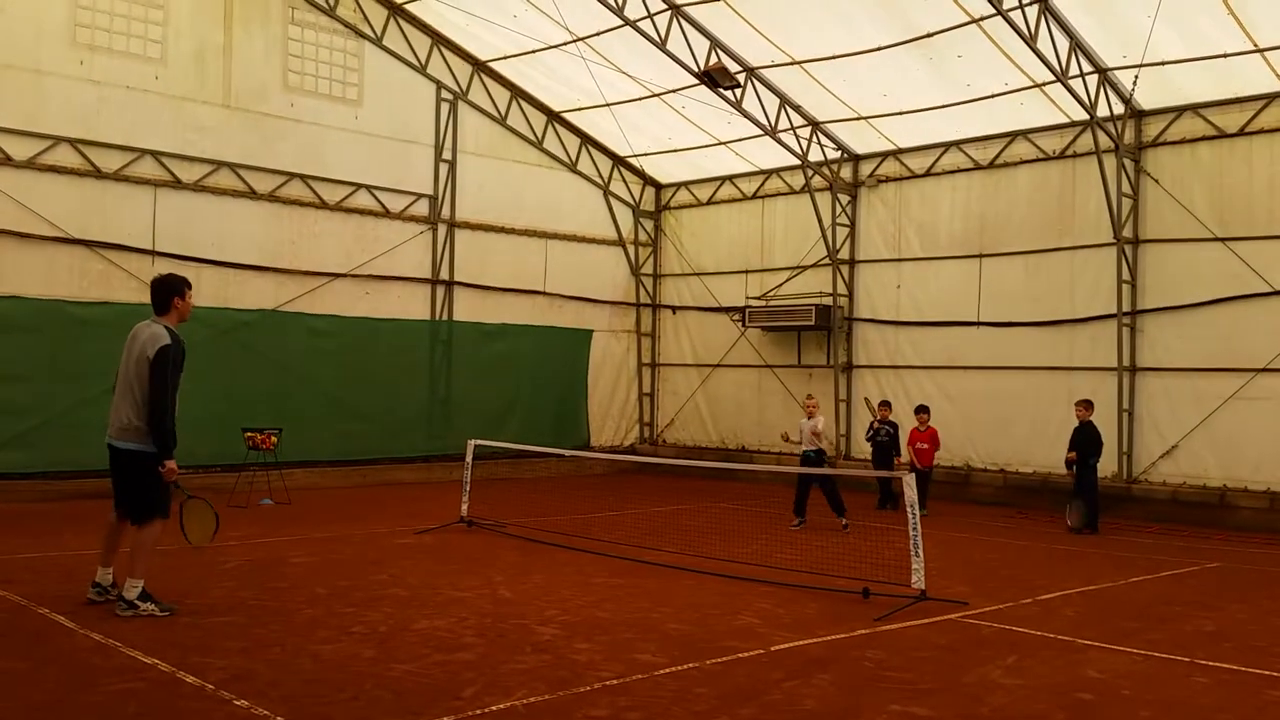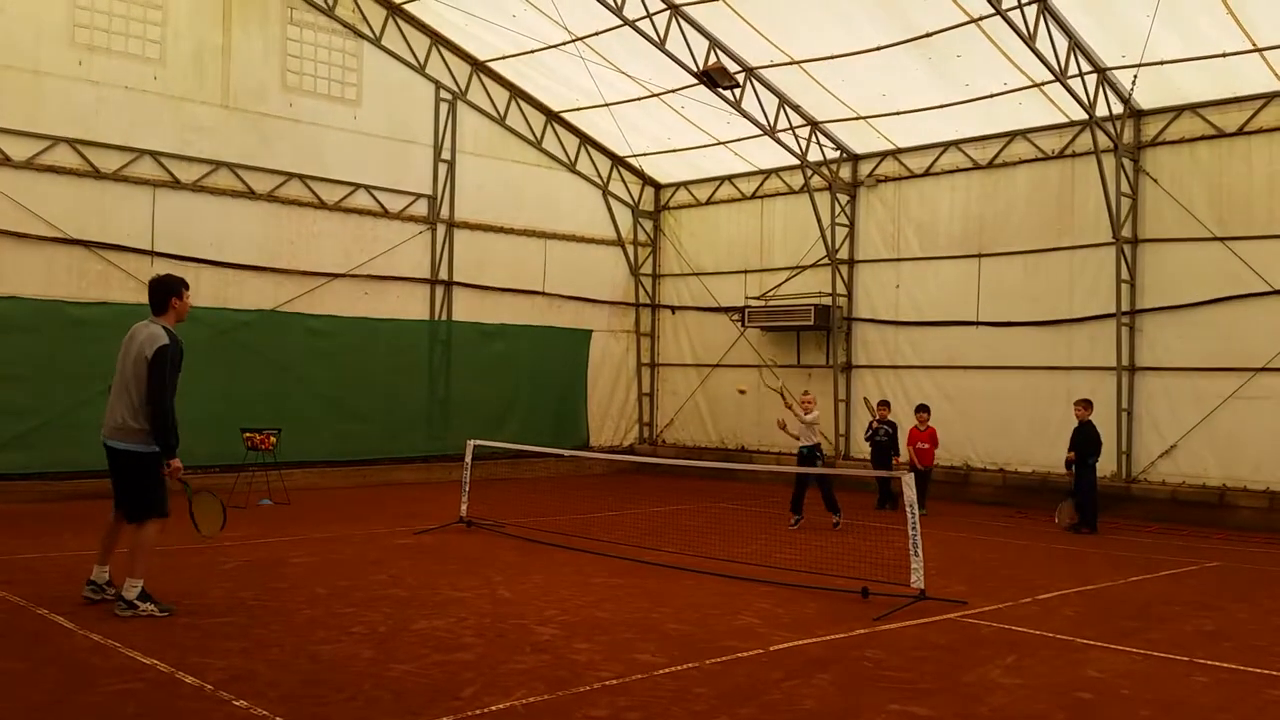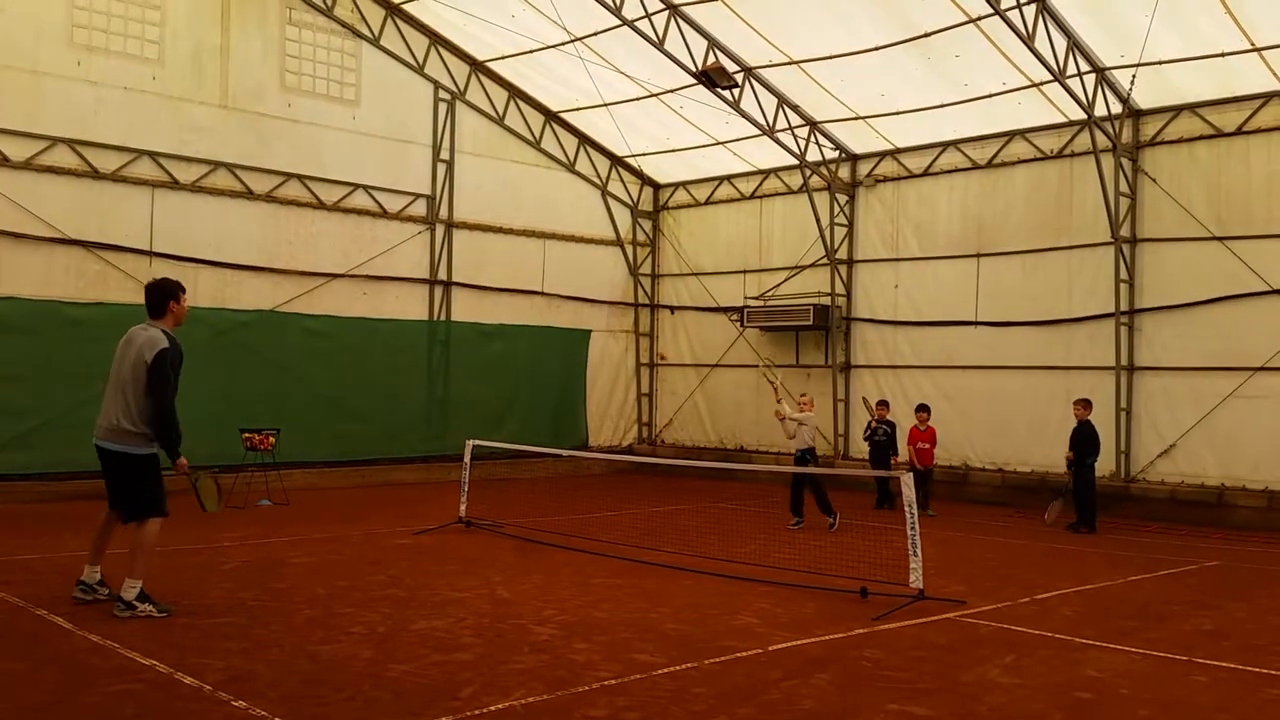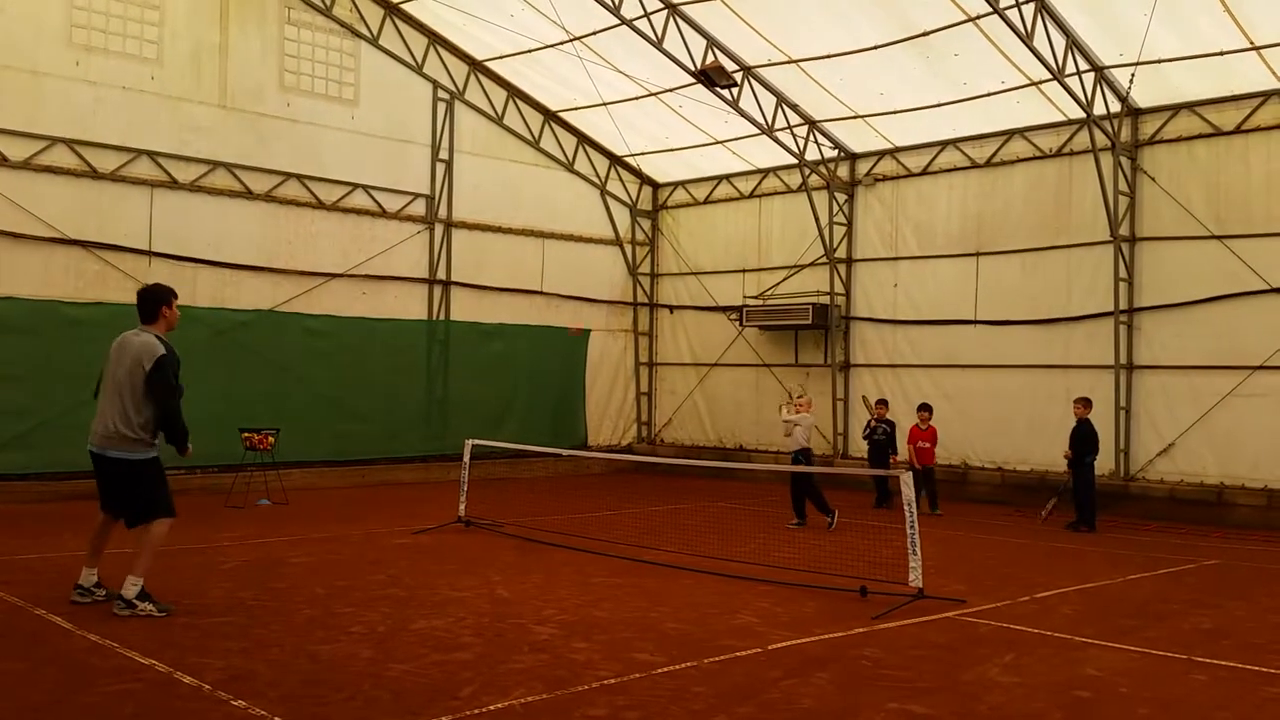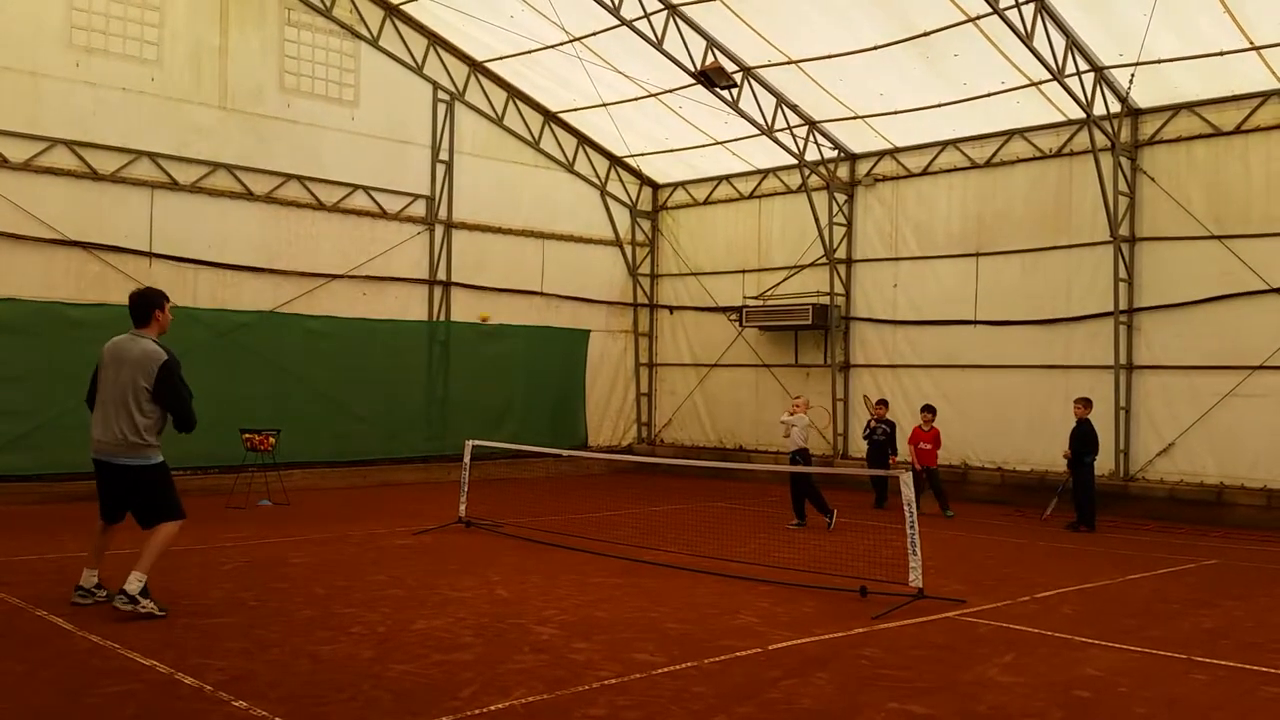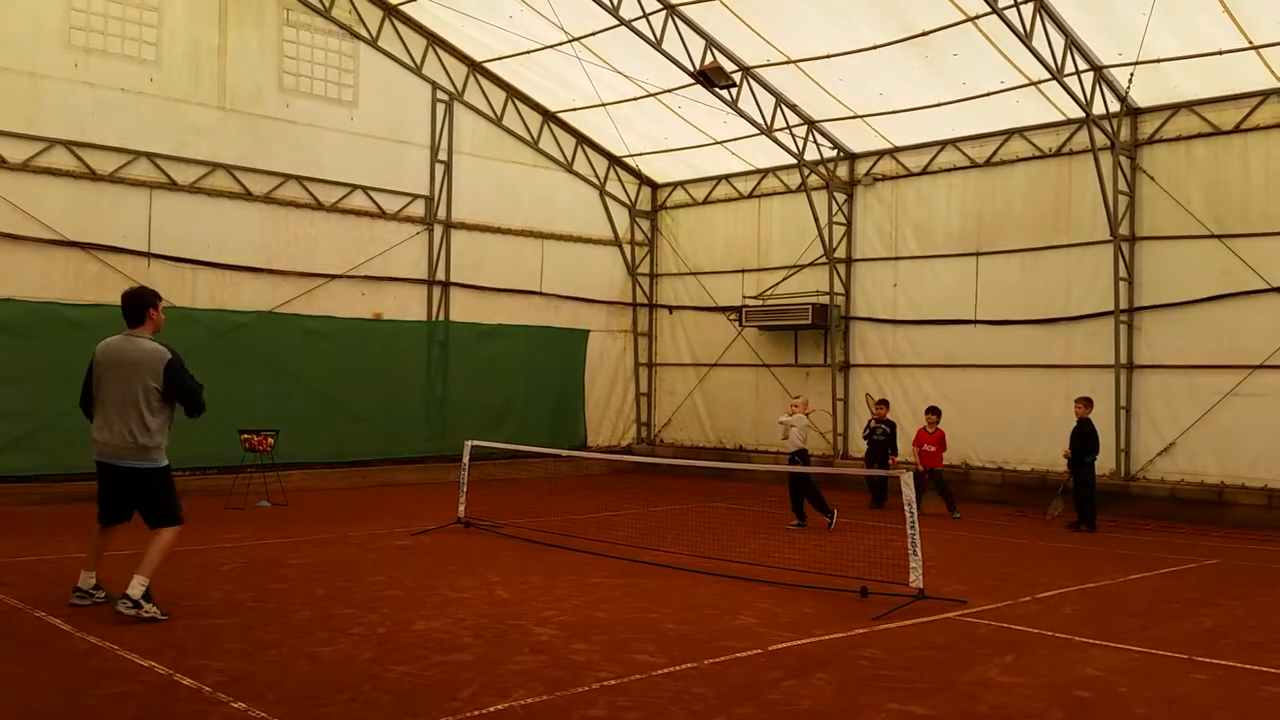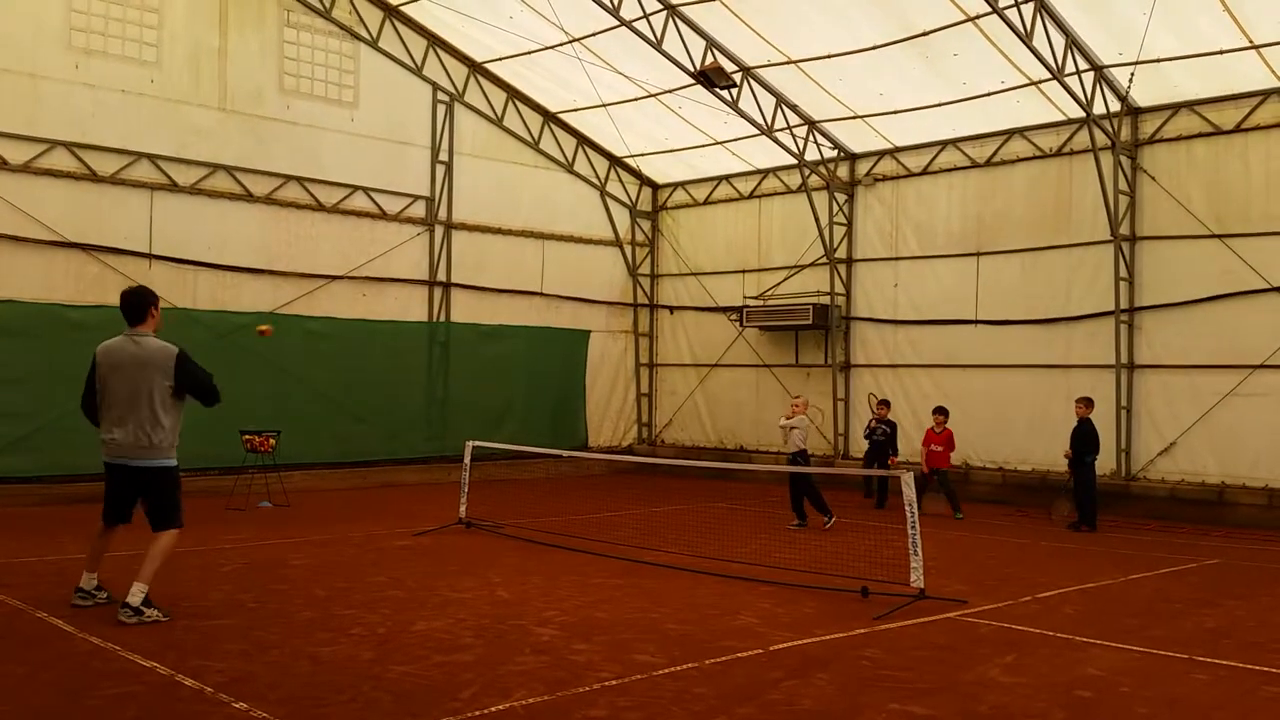
dt=0.1s
person 1, frame 1
left shoulder: (139, 331)
right shoulder: (168, 344)
right elbow: (162, 404)
right wrist: (167, 453)
left hip: (119, 437)
right hip: (143, 444)
left knee: (124, 513)
right knee: (152, 518)
left ankle: (102, 583)
right ankle: (132, 596)
person 1, frame 2
left shoulder: (136, 331)
right shoulder: (166, 344)
right elbow: (162, 405)
right wrist: (172, 454)
left hip: (115, 436)
right hip: (139, 443)
left knee: (123, 511)
right knee: (151, 518)
left ankle: (98, 580)
right ankle: (132, 596)
person 1, frame 3
left shoulder: (133, 335)
right shoulder: (166, 348)
right elbow: (163, 407)
right wrist: (175, 453)
left hip: (108, 438)
right hip: (135, 445)
left knee: (116, 510)
right knee: (151, 517)
left ankle: (89, 581)
right ankle: (130, 596)
person 1, frame 4
left shoulder: (122, 341)
right shoulder: (161, 354)
right elbow: (169, 412)
right wrist: (182, 444)
left hip: (100, 445)
right hip: (133, 450)
left knee: (111, 514)
right knee: (159, 518)
left ankle: (86, 583)
right ankle: (131, 594)
person 1, frame 5
left shoulder: (110, 347)
right shoulder: (162, 359)
left elbow: (92, 398)
right elbow: (183, 414)
right wrist: (186, 424)
left hip: (103, 451)
right hip: (139, 456)
left knee: (110, 519)
right knee: (170, 520)
left ankle: (87, 585)
right ankle: (133, 590)
person 1, frame 6
left shoulder: (102, 350)
right shoulder: (163, 359)
left elbow: (86, 402)
right elbow: (196, 406)
right wrist: (182, 401)
left hip: (106, 455)
right hip: (146, 459)
left knee: (108, 522)
right knee: (168, 526)
left ankle: (85, 586)
right ankle: (136, 595)
person 1, frame 7
left shoulder: (103, 352)
right shoulder: (171, 355)
left elbow: (88, 405)
right elbow: (210, 395)
left hip: (115, 455)
right hip: (156, 459)
left knee: (110, 522)
right knee: (167, 529)
left ankle: (86, 587)
right ankle: (136, 601)
